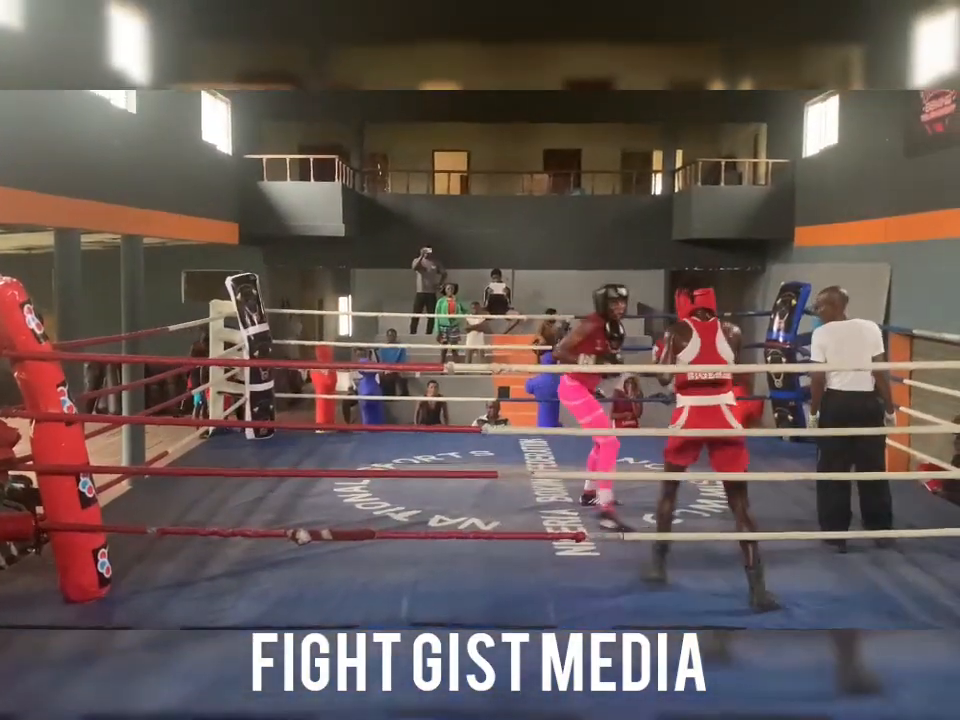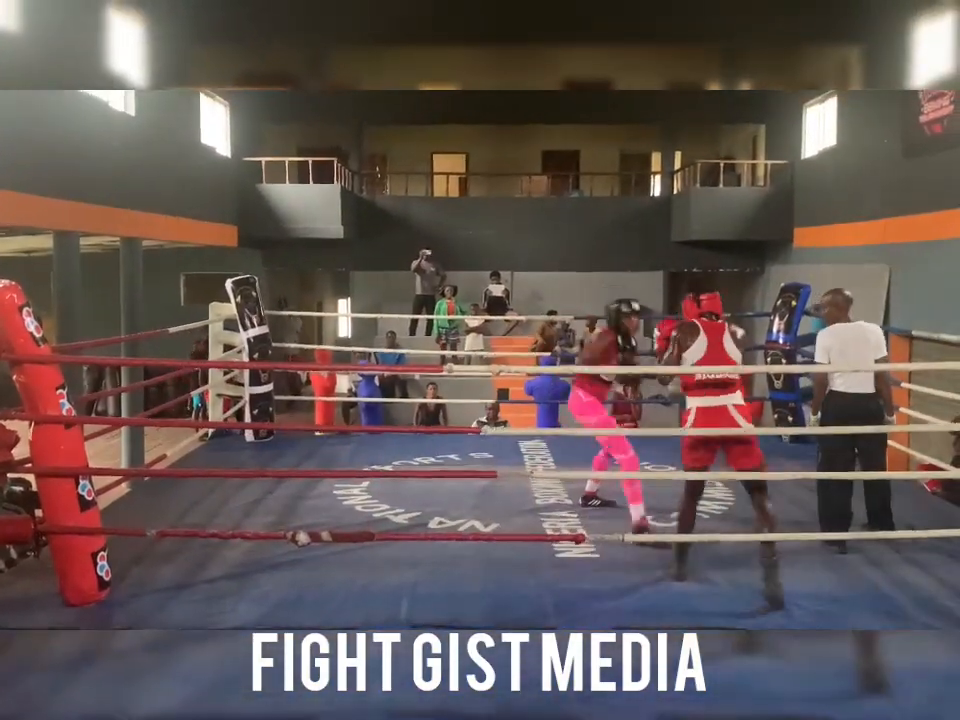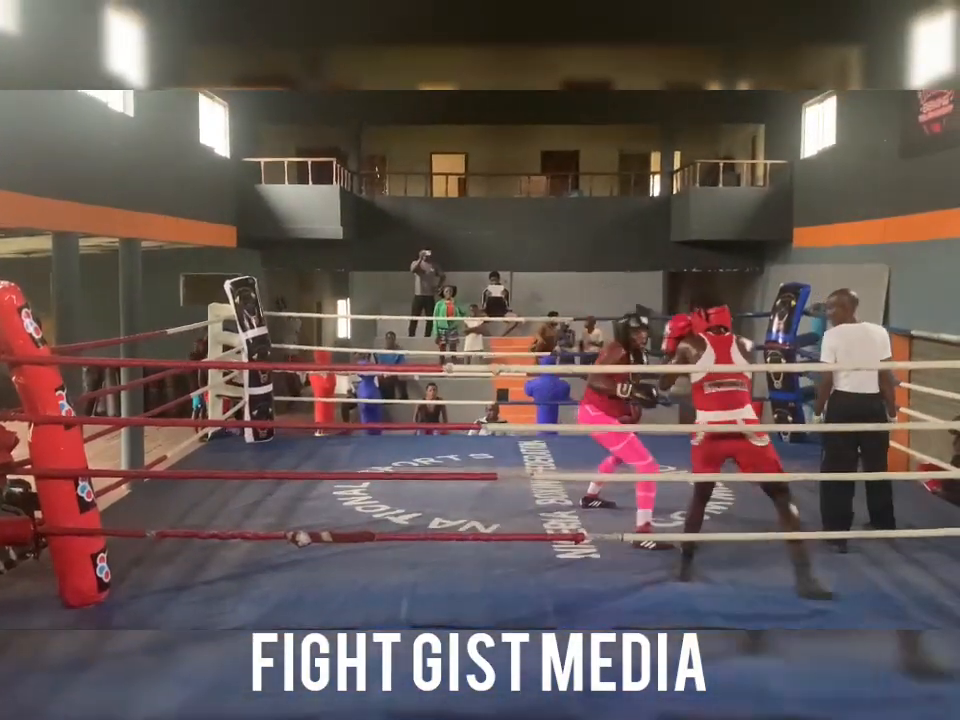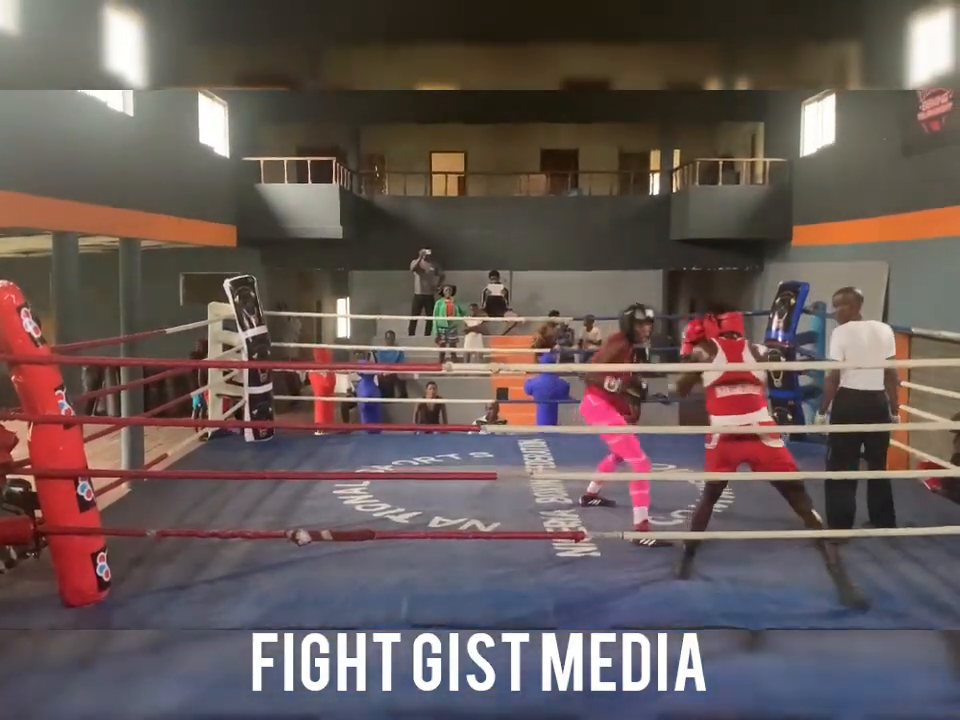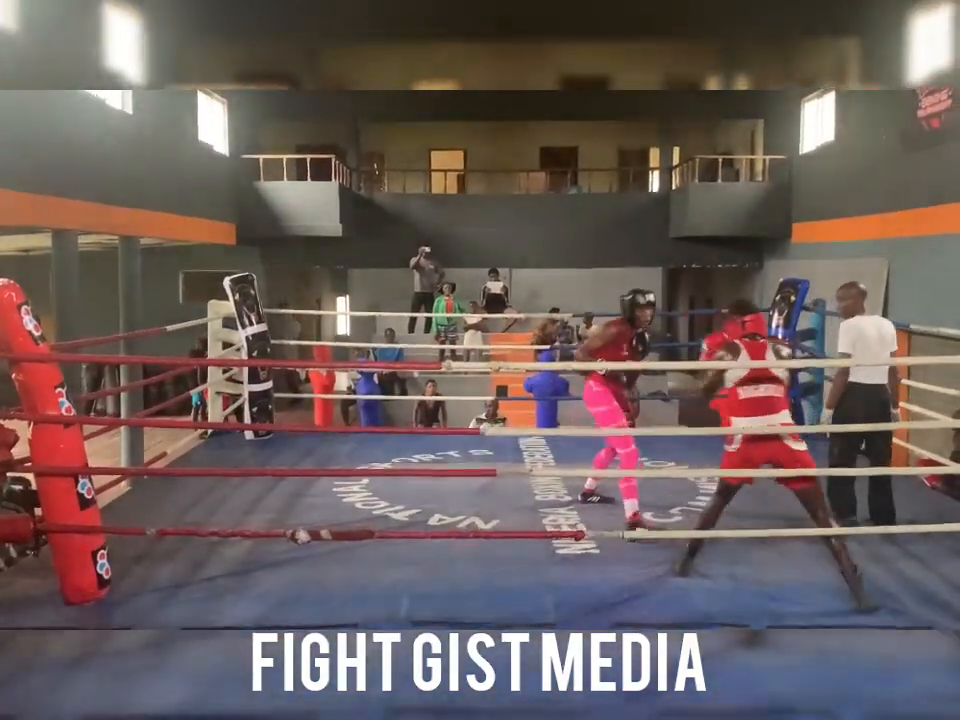
dt=0.1s
person 1, frame 1
left shoulder: (678, 332)
right shoulder: (731, 332)
left elbow: (664, 378)
left wrist: (665, 351)
left hip: (688, 420)
right hip: (724, 419)
left knee: (669, 491)
right knee: (740, 502)
left ankle: (659, 565)
right ankle: (757, 587)
person 1, frame 2
left shoulder: (685, 331)
right shoulder: (735, 334)
left elbow: (665, 377)
right elbow: (740, 373)
left wrist: (664, 346)
left hip: (698, 420)
right hip: (734, 419)
left knee: (691, 495)
right knee: (760, 496)
left ankle: (680, 565)
right ankle: (771, 580)
person 1, frame 3
left shoulder: (691, 345)
right shoulder: (745, 346)
left elbow: (663, 383)
left wrist: (671, 348)
left hip: (710, 432)
right hip: (747, 431)
left knee: (698, 501)
right knee: (784, 502)
left ankle: (685, 567)
right ankle: (805, 577)
person 1, frame 4
left shoulder: (704, 350)
right shoulder: (758, 351)
left elbow: (682, 390)
left wrist: (689, 350)
left hip: (724, 437)
right hip: (762, 435)
left knee: (708, 499)
right knee: (804, 507)
left ankle: (685, 565)
right ankle: (842, 585)
person 1, frame 5
left shoulder: (728, 352)
right shoulder: (782, 353)
left elbow: (705, 392)
left hip: (745, 440)
right hip: (785, 438)
left knee: (719, 502)
right knee: (821, 514)
left ankle: (686, 562)
right ankle: (856, 588)
person 2, frame 1
left shoulder: (822, 333)
right shoulder: (870, 328)
left elbow: (818, 378)
right elbow: (880, 373)
left wrist: (813, 412)
right wrist: (889, 409)
left hip: (835, 404)
right hip: (867, 404)
left knee: (832, 472)
right knee: (873, 470)
left ankle: (836, 535)
right ankle: (880, 529)
person 2, frame 2
left shoulder: (826, 335)
right shoulder: (873, 331)
left elbow: (820, 380)
right elbow: (883, 376)
left wrist: (814, 412)
right wrist: (890, 411)
left hip: (837, 405)
right hip: (869, 405)
left knee: (833, 473)
right knee: (875, 470)
left ankle: (836, 535)
right ankle: (882, 527)
person 2, frame 3
left shoulder: (833, 334)
right shoulder: (879, 332)
left elbow: (826, 379)
right elbow: (887, 377)
left wrist: (817, 411)
right wrist: (892, 412)
left hip: (843, 405)
right hip: (873, 405)
left knee: (837, 473)
right knee: (877, 469)
left ankle: (838, 534)
right ankle: (884, 526)
person 2, frame 4
left shoulder: (841, 333)
right shoulder: (884, 331)
left elbow: (834, 377)
right elbow: (892, 376)
left wrist: (822, 410)
right wrist: (894, 410)
left hip: (848, 402)
right hip: (877, 402)
left knee: (840, 469)
right knee: (878, 466)
left ankle: (840, 526)
right ankle: (884, 523)
person 2, frame 5
left shoulder: (848, 326)
right shoulder: (887, 326)
left elbow: (844, 371)
right elbow: (895, 369)
left wrist: (829, 406)
right wrist: (894, 405)
left hip: (855, 395)
right hip: (881, 396)
left knee: (841, 460)
right knee: (880, 461)
left ankle: (844, 516)
right ankle: (883, 518)
person 3, frame 1
left shoulder: (610, 327)
right shoulder: (591, 324)
left elbow: (607, 362)
right elbow: (559, 352)
left wrist: (614, 352)
right wrist: (591, 360)
left hip: (584, 389)
right hip: (574, 388)
left knee: (602, 441)
right knee: (609, 444)
left ankle: (589, 493)
right ankle: (606, 511)
person 3, frame 2
left shoulder: (621, 339)
right shoulder: (606, 338)
right elbow: (582, 364)
left wrist: (628, 359)
left hip: (590, 400)
right hip: (585, 402)
left knee: (611, 447)
right knee: (628, 458)
left ankle: (589, 494)
right ankle: (639, 525)
person 3, frame 3
left shoulder: (629, 354)
right shoulder: (617, 351)
right elbow: (594, 382)
right wrist: (628, 390)
left hip: (598, 413)
right hip: (596, 416)
left knee: (621, 454)
right knee: (647, 465)
left ankle: (590, 496)
right ankle: (644, 533)
person 3, frame 4
left shoulder: (630, 347)
right shoulder: (617, 343)
left elbow: (626, 381)
right elbow: (588, 375)
right wrist: (618, 386)
left hip: (604, 406)
right hip: (598, 407)
left knee: (620, 452)
right knee: (640, 463)
left ankle: (590, 495)
right ankle: (641, 530)
person 3, frame 5
left shoulder: (638, 333)
right shoulder: (615, 329)
left elbow: (631, 370)
right elbow: (580, 353)
left wrist: (639, 353)
right wrist: (607, 369)
left hip: (614, 393)
right hip: (599, 392)
left knee: (614, 446)
right knee: (629, 452)
left ankle: (588, 491)
right ankle: (633, 520)
